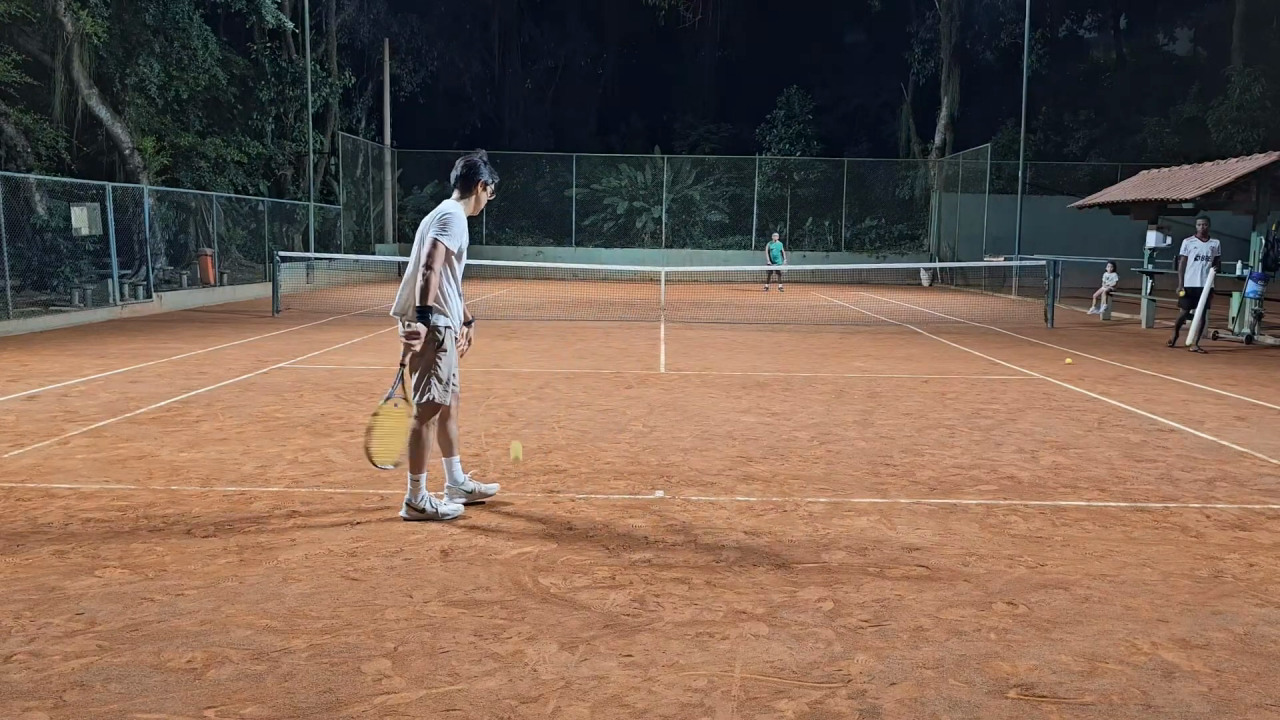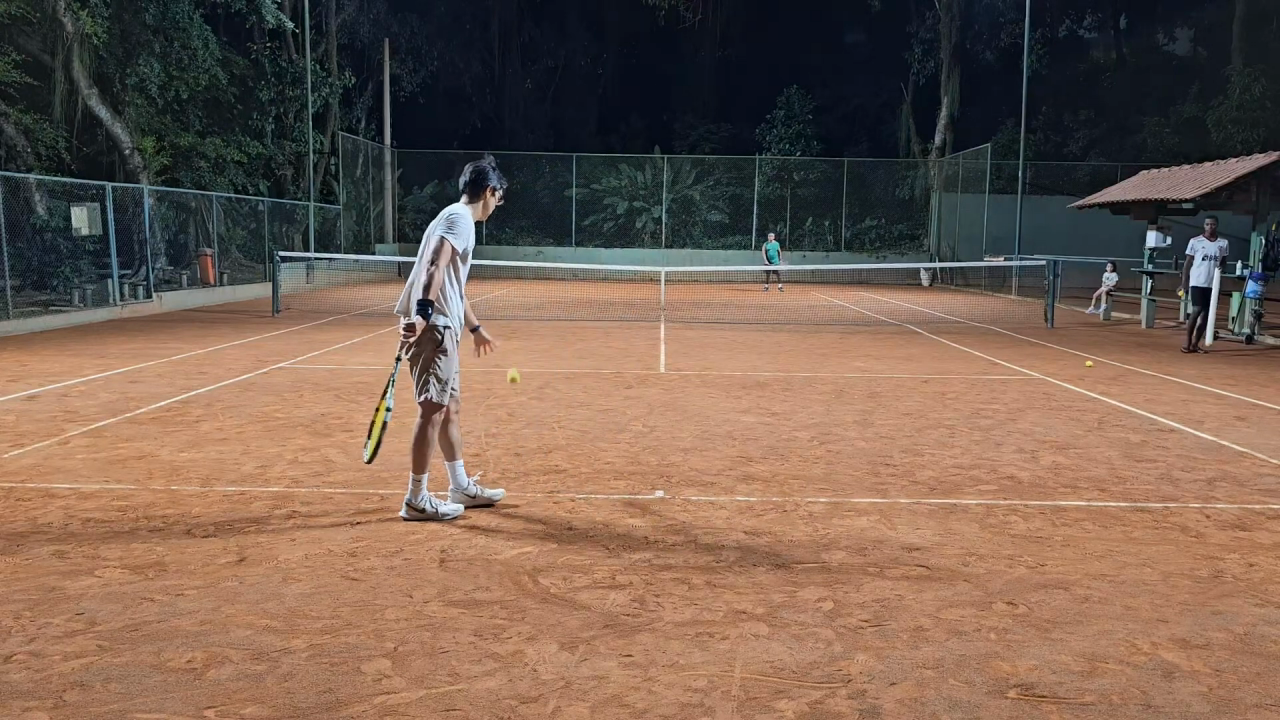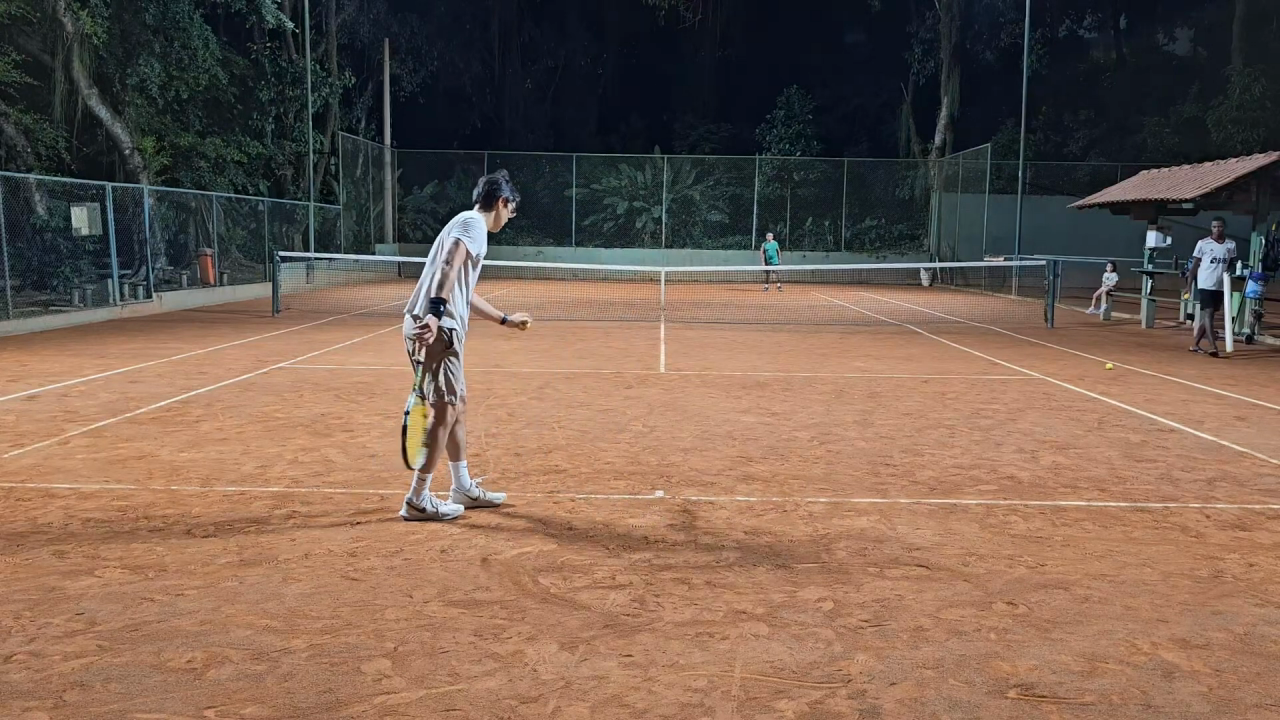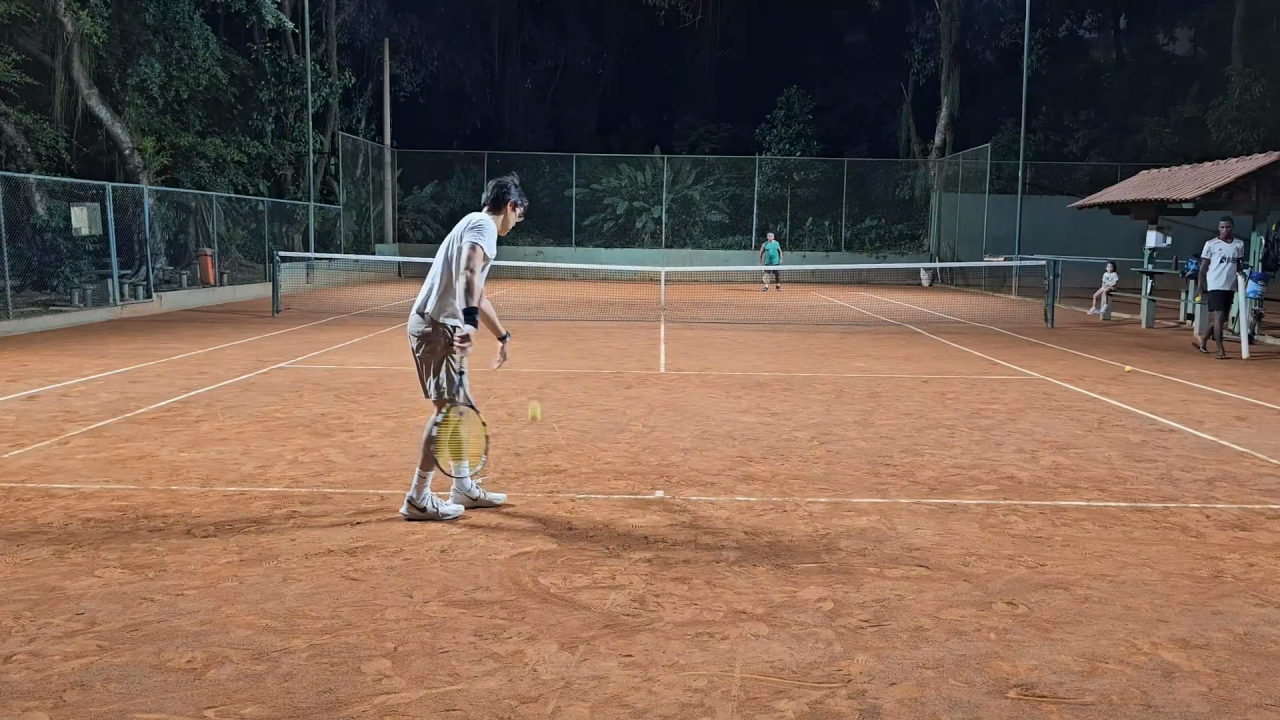
dt=0.2s
person 1, frame 1
left shoulder: (445, 214)
right shoulder: (452, 217)
right elbow: (430, 269)
left wrist: (466, 321)
right wrist: (422, 318)
left hip: (440, 327)
right hip: (431, 327)
left knee: (448, 405)
right knee: (428, 410)
left ankle: (457, 484)
right ankle: (416, 500)
person 1, frame 2
left shoulder: (456, 217)
right shoulder: (459, 218)
right elbow: (434, 266)
left wrist: (476, 328)
right wrist: (422, 312)
left hip: (441, 327)
right hip: (432, 326)
left knee: (450, 407)
right knee: (432, 410)
left ankle: (462, 488)
right ankle: (416, 500)
person 1, frame 3
left shoulder: (468, 225)
right shoulder: (472, 222)
left elbow: (467, 293)
right elbow: (447, 267)
left wrist: (506, 319)
right wrist: (435, 311)
left hip: (441, 326)
right hip: (436, 327)
left knee: (455, 407)
right knee: (445, 410)
left ankle: (463, 488)
right ankle: (418, 500)
person 1, frame 4
left shoulder: (474, 225)
right shoulder: (483, 224)
left elbow: (477, 297)
right elbow: (470, 272)
left wrist: (502, 336)
right wrist: (468, 321)
left hip: (436, 325)
right hip: (439, 327)
right knee: (449, 408)
left ankle: (464, 488)
right ankle: (419, 498)
